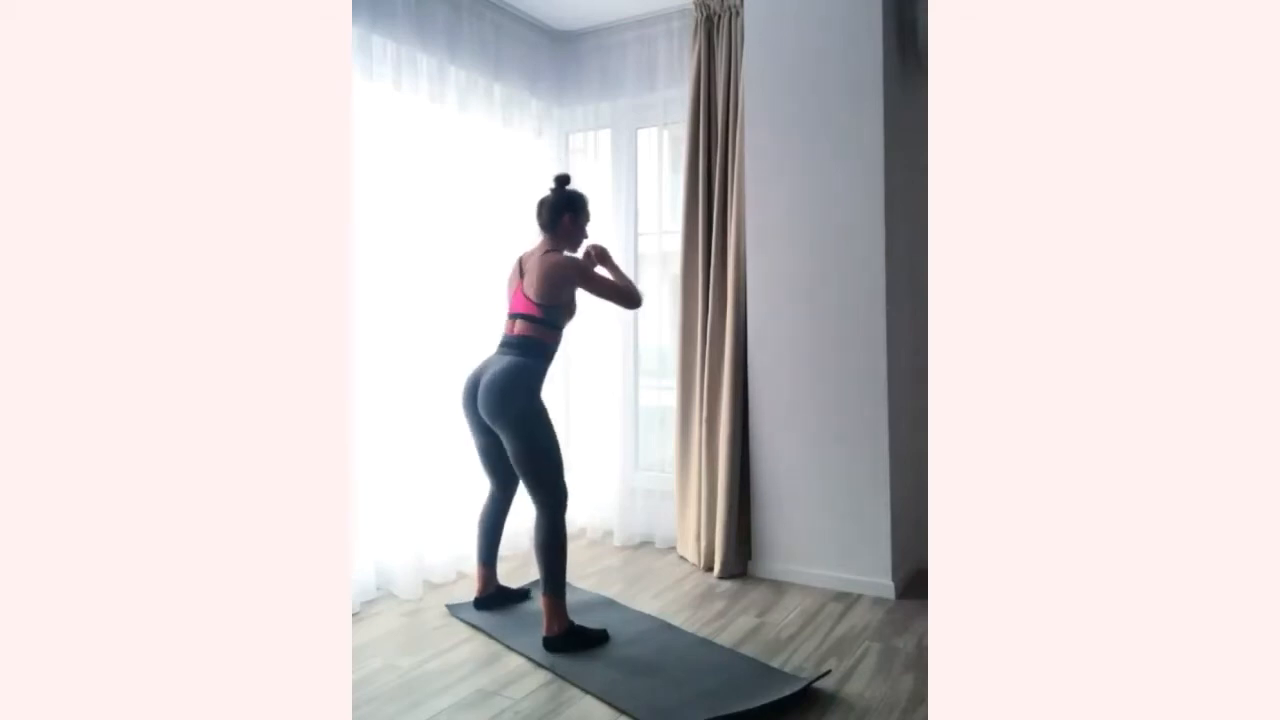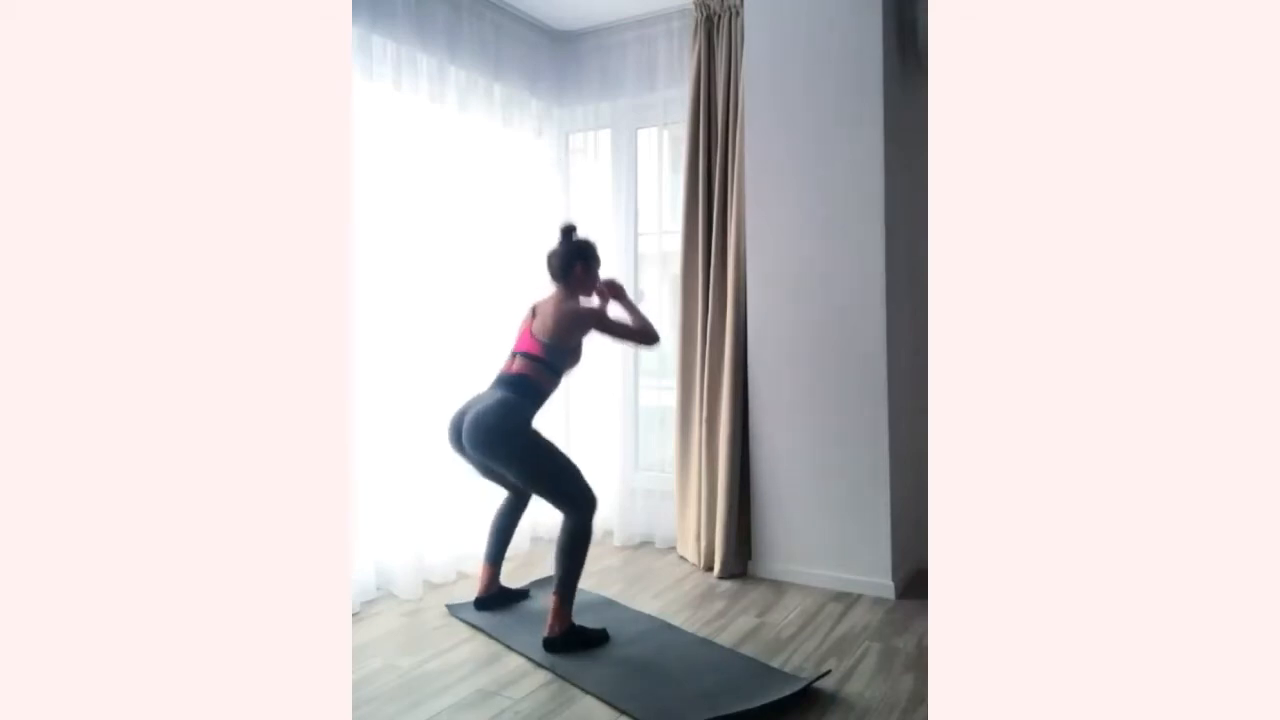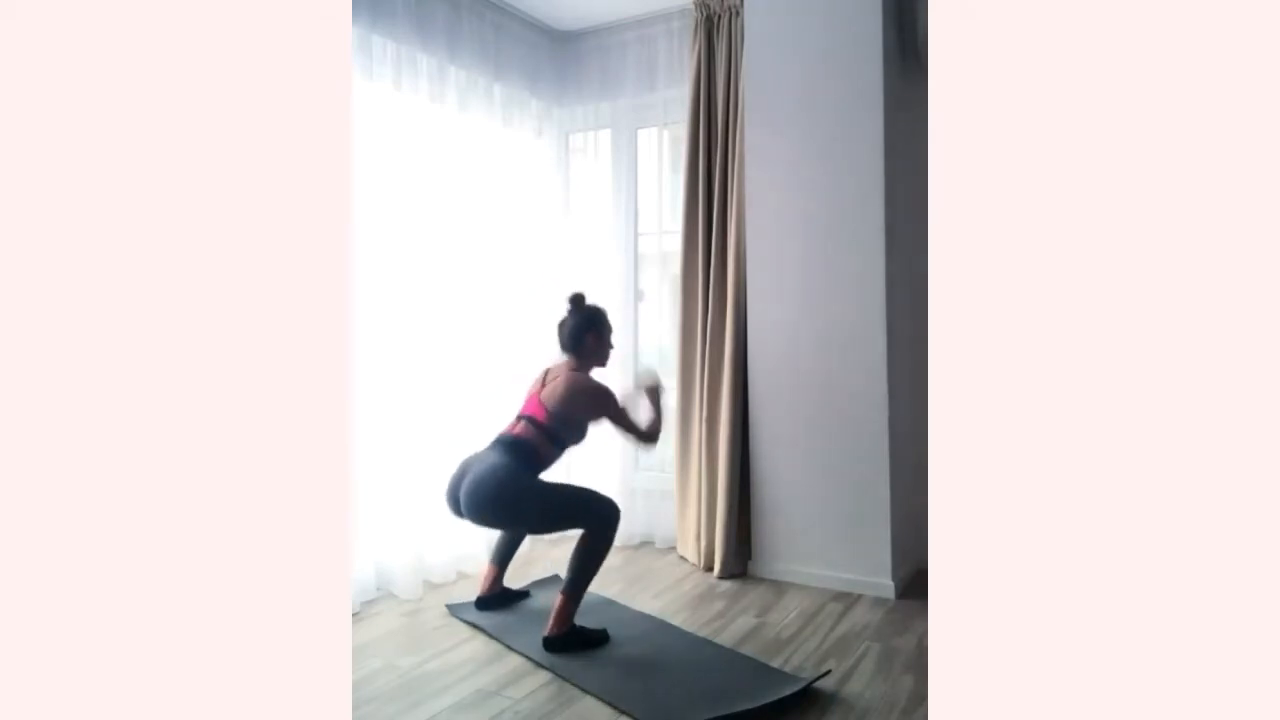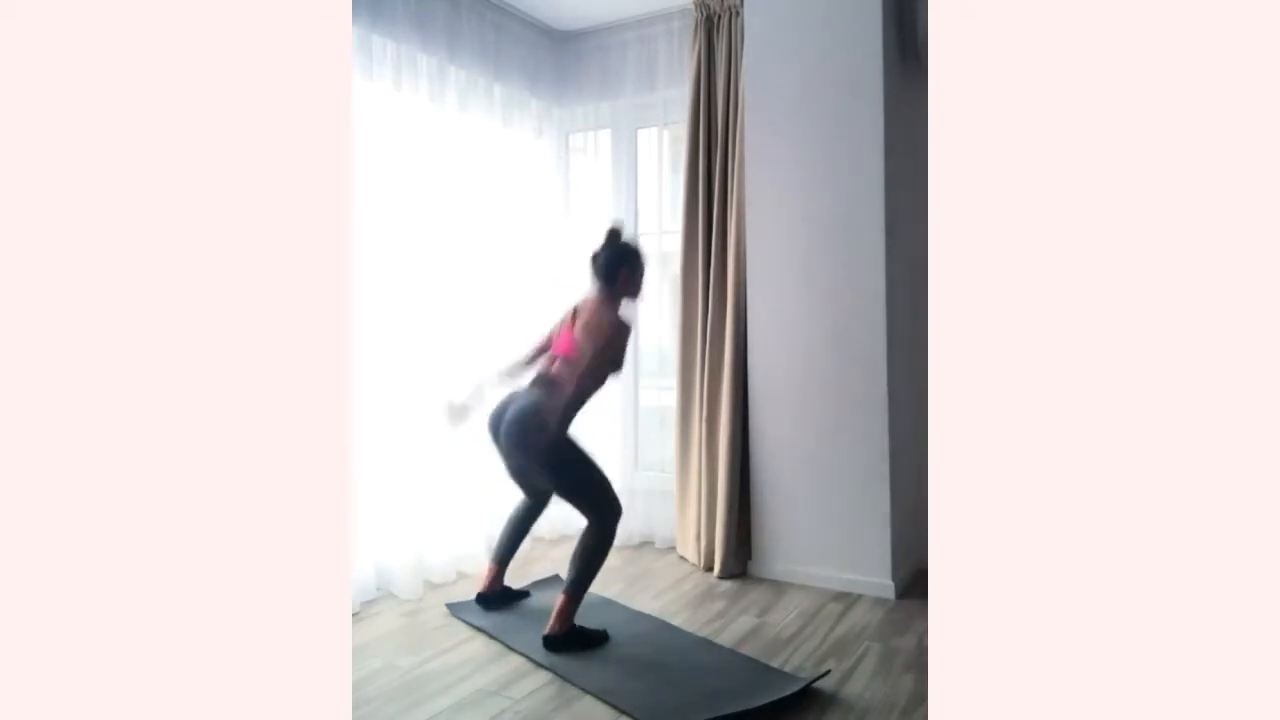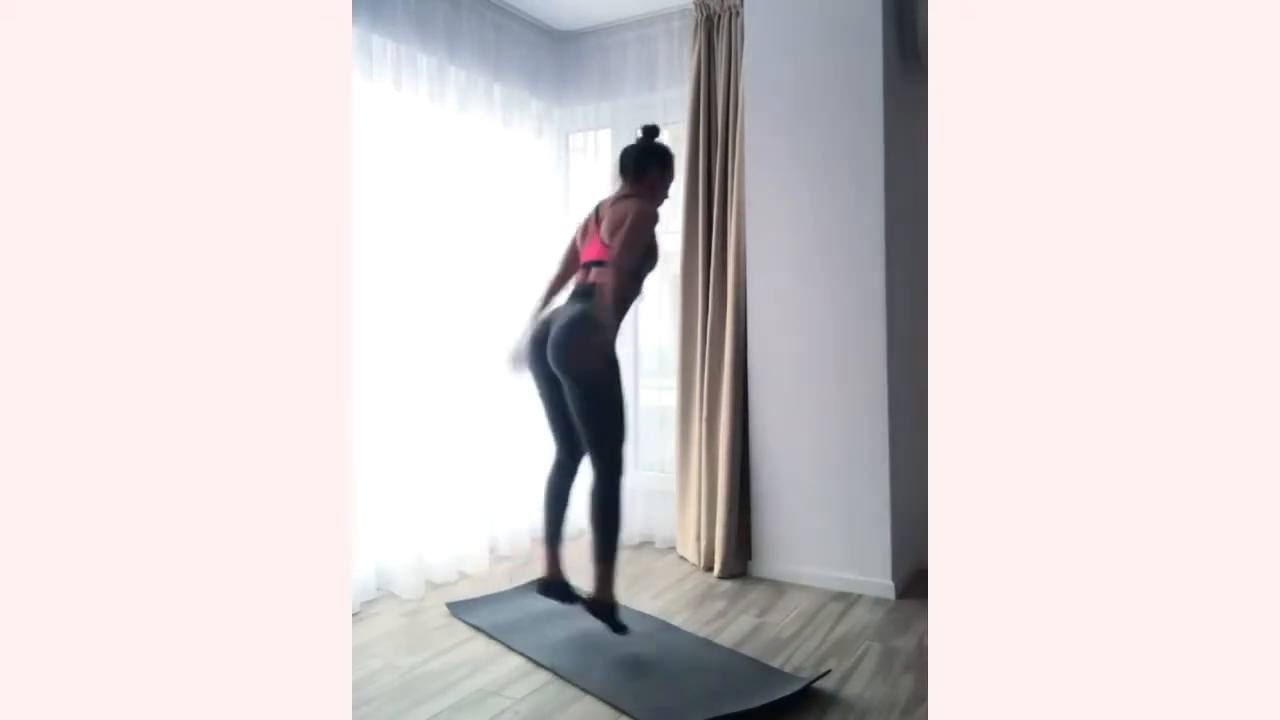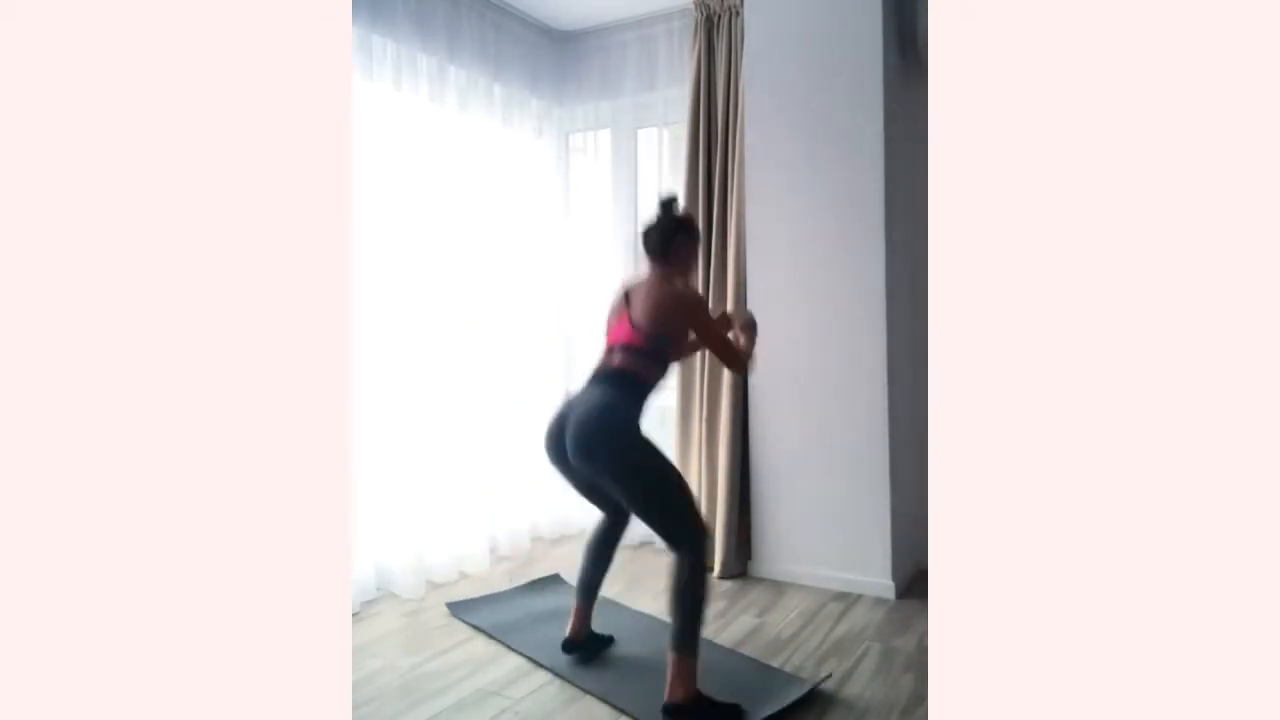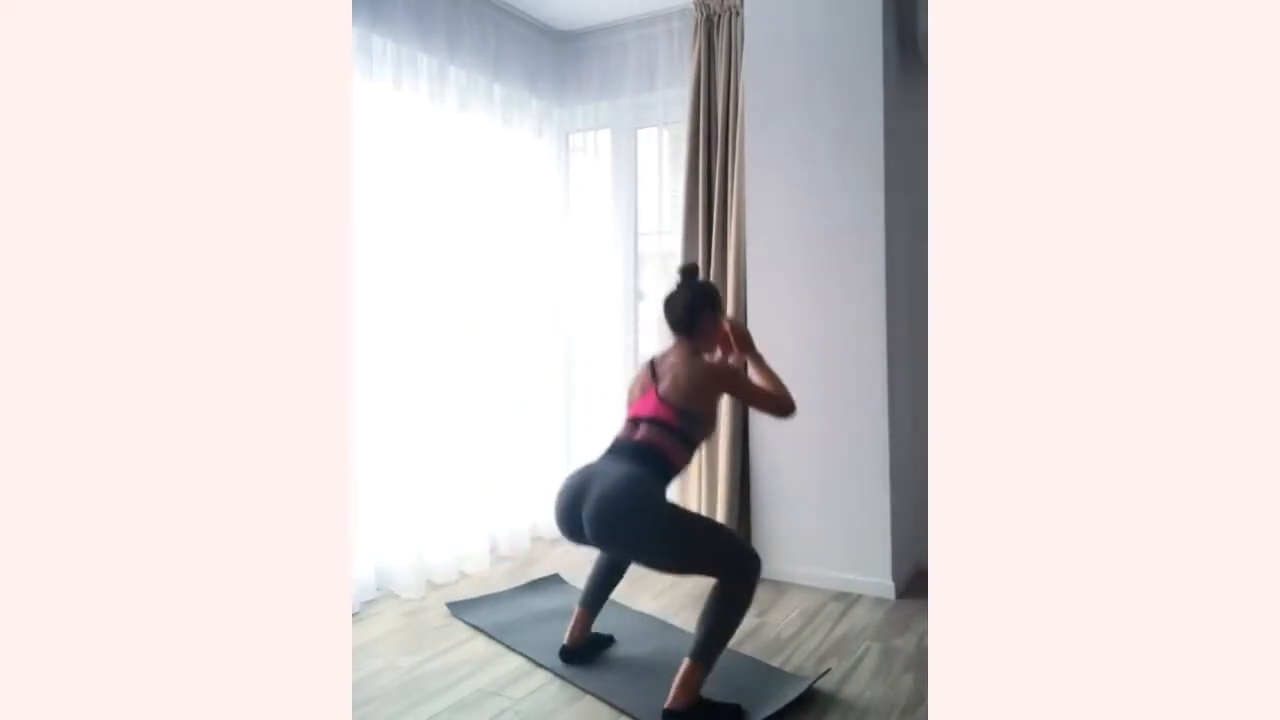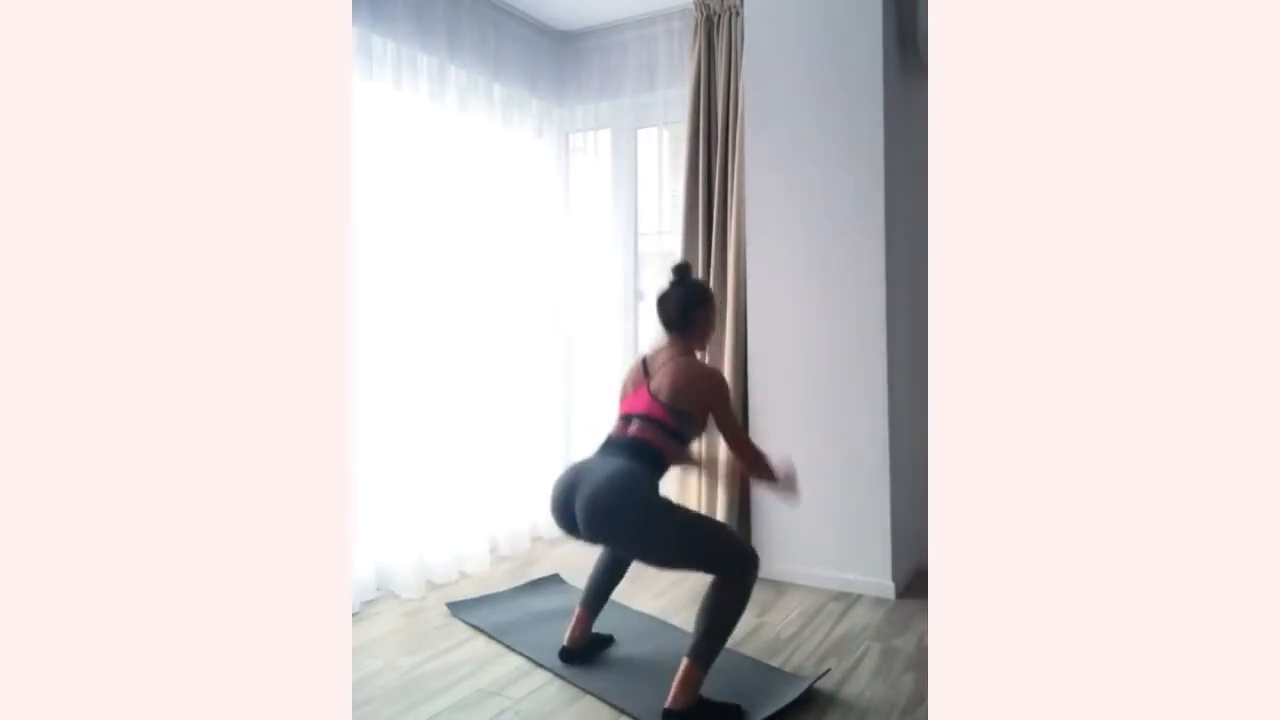
dt=0.2s
person 1, frame 1
left shoulder: (523, 262)
right shoulder: (564, 265)
right elbow: (631, 299)
left wrist: (586, 268)
right wrist: (605, 263)
left hip: (479, 382)
right hip: (511, 390)
left knee: (502, 486)
right knee: (551, 503)
left ankle: (487, 587)
right ankle: (557, 627)
person 1, frame 2
left shoulder: (539, 308)
right shoulder: (574, 314)
right elbow: (648, 336)
left wrist: (602, 305)
right wrist: (621, 300)
left hip: (468, 419)
right hip: (499, 426)
left knee: (521, 489)
right knee: (581, 505)
left ankle: (488, 588)
right ankle: (559, 627)
person 1, frame 3
left shoulder: (547, 375)
right shoulder: (590, 390)
right elbow: (645, 437)
left wrist: (610, 407)
right wrist: (655, 402)
left hip: (465, 481)
right hip: (496, 490)
left knee: (533, 505)
right knee: (602, 515)
left ankle: (491, 588)
right ankle: (561, 628)
person 1, frame 4
left shoulder: (572, 315)
right shoulder: (614, 327)
left elbow: (531, 358)
right elbow: (582, 375)
right wrist: (550, 423)
left hip: (505, 416)
right hip: (536, 424)
left knee: (536, 496)
right knee: (606, 512)
left ankle: (491, 584)
right ankle: (561, 627)
person 1, frame 5
left shoulder: (594, 215)
right shoulder: (641, 213)
right elbow: (618, 274)
right wrist: (600, 324)
left hip: (547, 334)
right hip: (583, 337)
left knee: (568, 454)
right knee: (608, 468)
left ankle: (551, 572)
right ankle: (602, 592)
person 1, frame 6
left shoulder: (623, 298)
right shoulder: (680, 297)
right elbow: (737, 360)
left wrist: (700, 330)
right wrist: (743, 330)
left hip: (565, 425)
right hip: (605, 432)
left knee: (617, 514)
right knee: (693, 542)
left ankle: (579, 630)
person 1, frame 7
left shoulder: (646, 370)
right shoulder: (711, 373)
right elbow: (782, 405)
right wrist: (748, 352)
left hip: (573, 499)
right hip: (623, 506)
right knee: (742, 567)
left ankle: (576, 637)
person 1, frame 8
left shoulder: (638, 370)
right shoulder: (704, 378)
right elbow: (742, 452)
left wrist: (696, 460)
right wrist: (776, 475)
left hip: (567, 494)
right hip: (620, 500)
left knee: (627, 539)
right knee: (738, 564)
left ankle: (578, 638)
